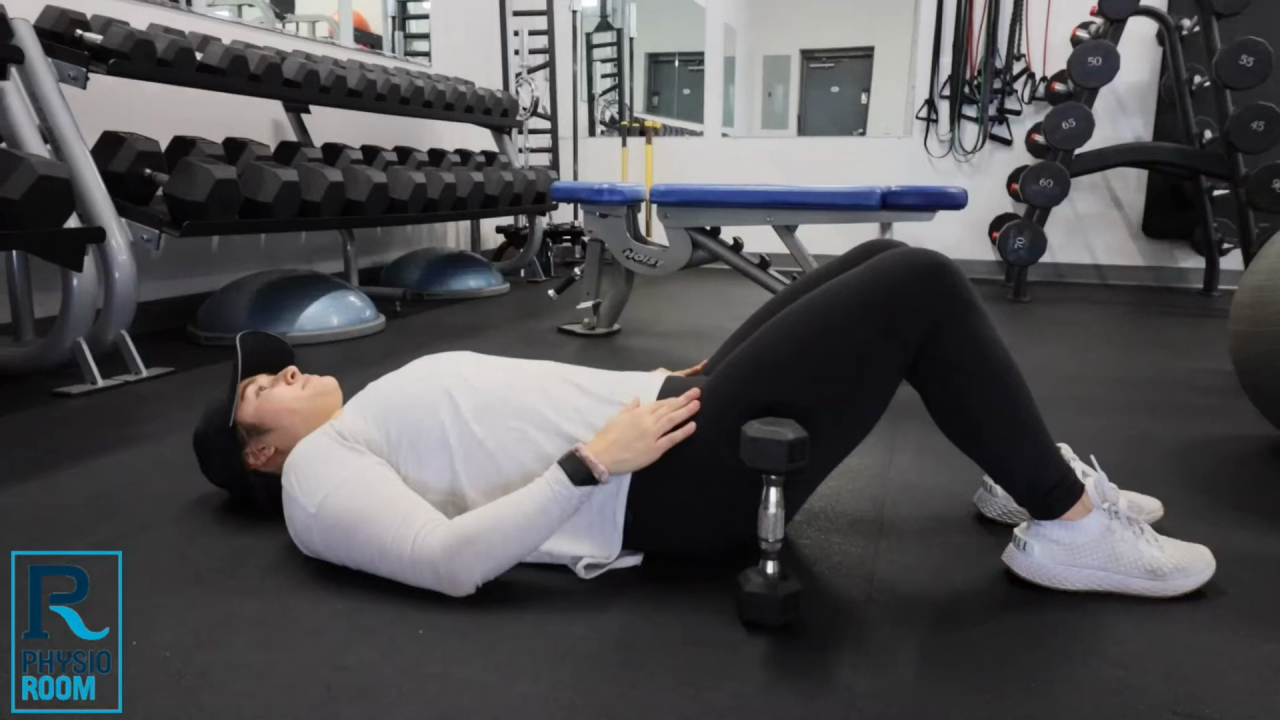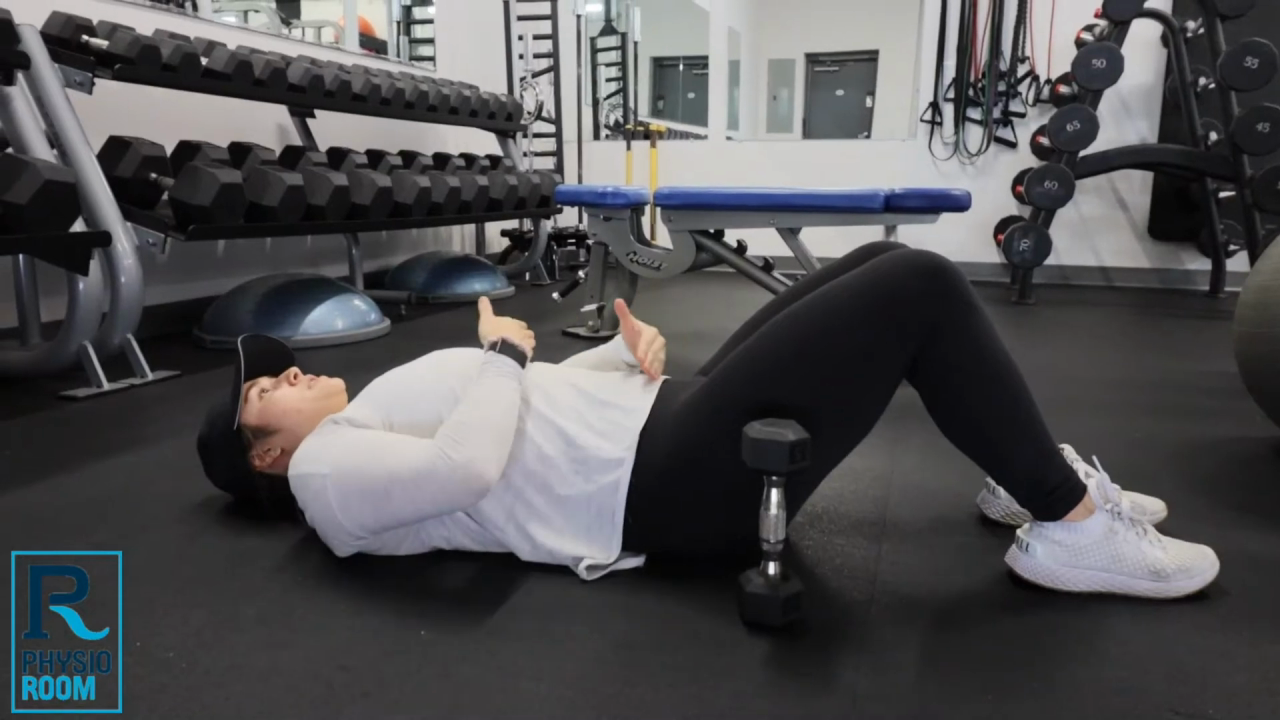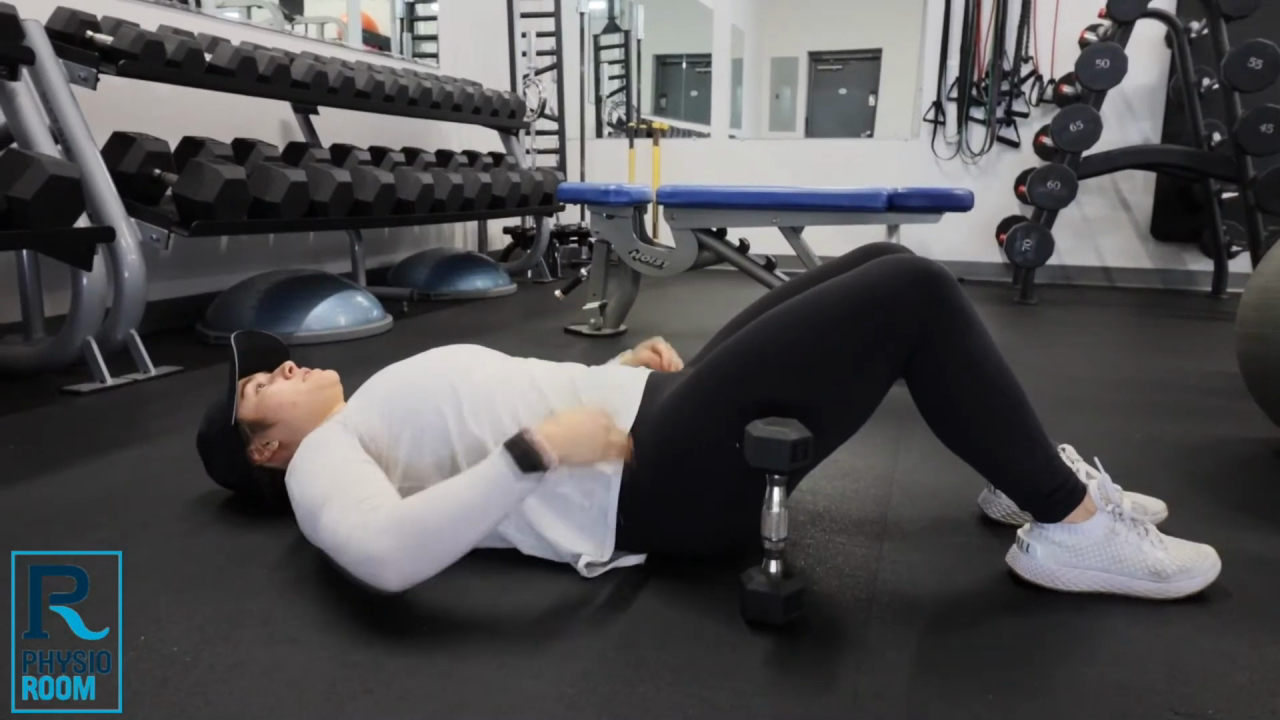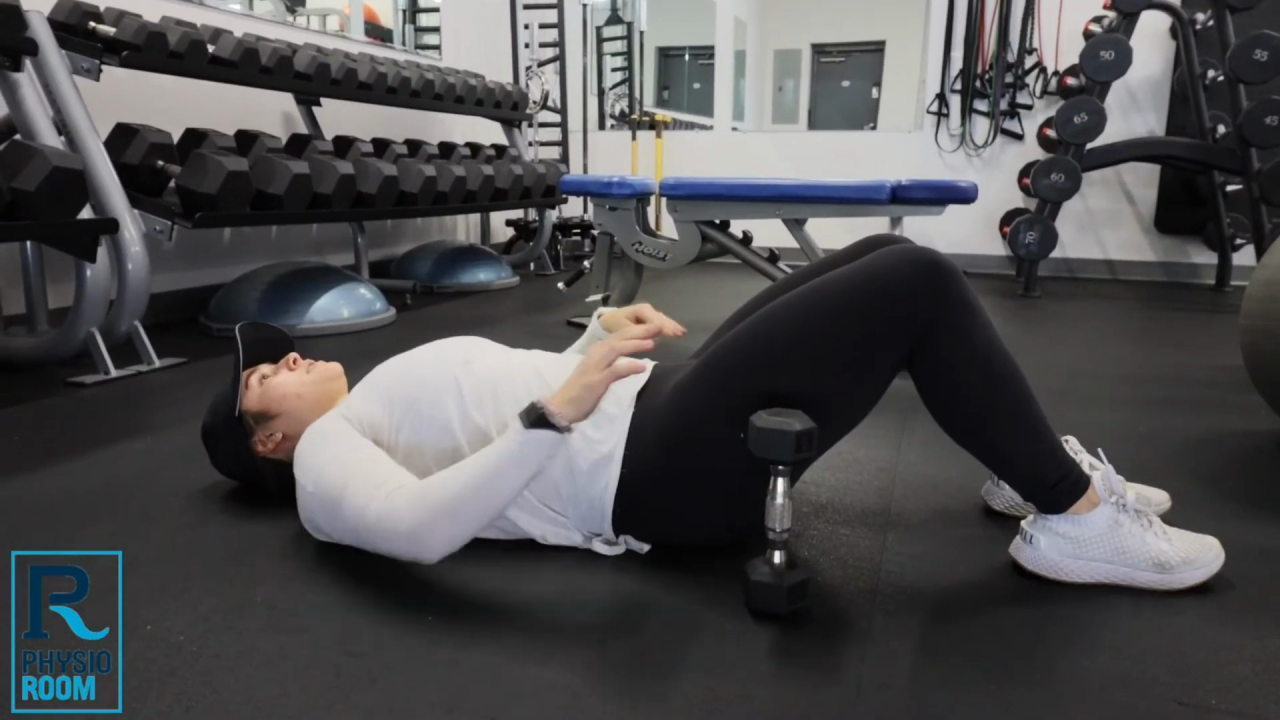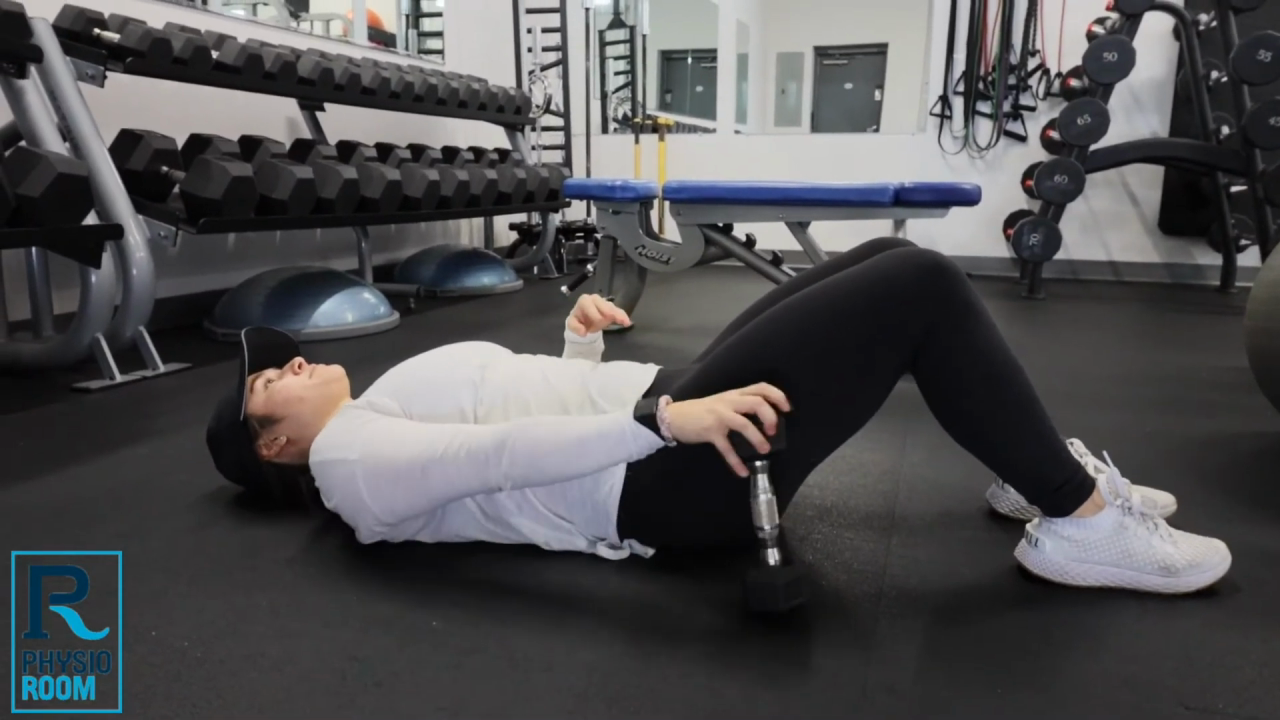
dt=1s
person 1, frame 1
left shoulder: (370, 423)
right shoulder: (318, 477)
right elbow: (450, 560)
left wrist: (661, 386)
right wrist: (590, 464)
left hip: (655, 422)
right hip: (679, 488)
left knee: (889, 264)
right knee: (921, 287)
left ankle: (1029, 474)
right ankle: (1066, 523)
person 1, frame 2
left shoulder: (365, 422)
right shoulder: (329, 473)
right elbow: (468, 466)
left wrist: (630, 349)
right wrist: (503, 352)
left hip: (660, 421)
right hip: (672, 489)
left knee: (890, 265)
right knee: (921, 290)
left ankle: (1031, 478)
right ankle: (1069, 527)
person 1, frame 3
left shoulder: (374, 420)
right shoulder: (323, 466)
right elbow: (391, 553)
left wrist: (621, 368)
right wrist: (531, 450)
left hip: (652, 424)
right hip: (664, 483)
left knee: (888, 266)
right knee: (915, 297)
left ankle: (1033, 477)
right ankle: (1070, 527)
person 1, frame 4
left shoulder: (376, 410)
right shoulder: (329, 454)
right elbow: (420, 527)
left wrist: (601, 336)
right wrist: (547, 413)
left hip: (656, 412)
right hip: (667, 473)
left knee: (893, 259)
right knee: (918, 286)
left ankle: (1035, 469)
right ankle: (1074, 518)
person 1, frame 5
left shoulder: (383, 412)
right shoulder: (350, 459)
right elbow: (506, 453)
left wrist: (577, 340)
right wrist: (666, 417)
left hip: (666, 411)
right hip: (672, 483)
left knee: (895, 262)
right knee: (921, 288)
left ankle: (1037, 470)
right ankle: (1079, 519)
